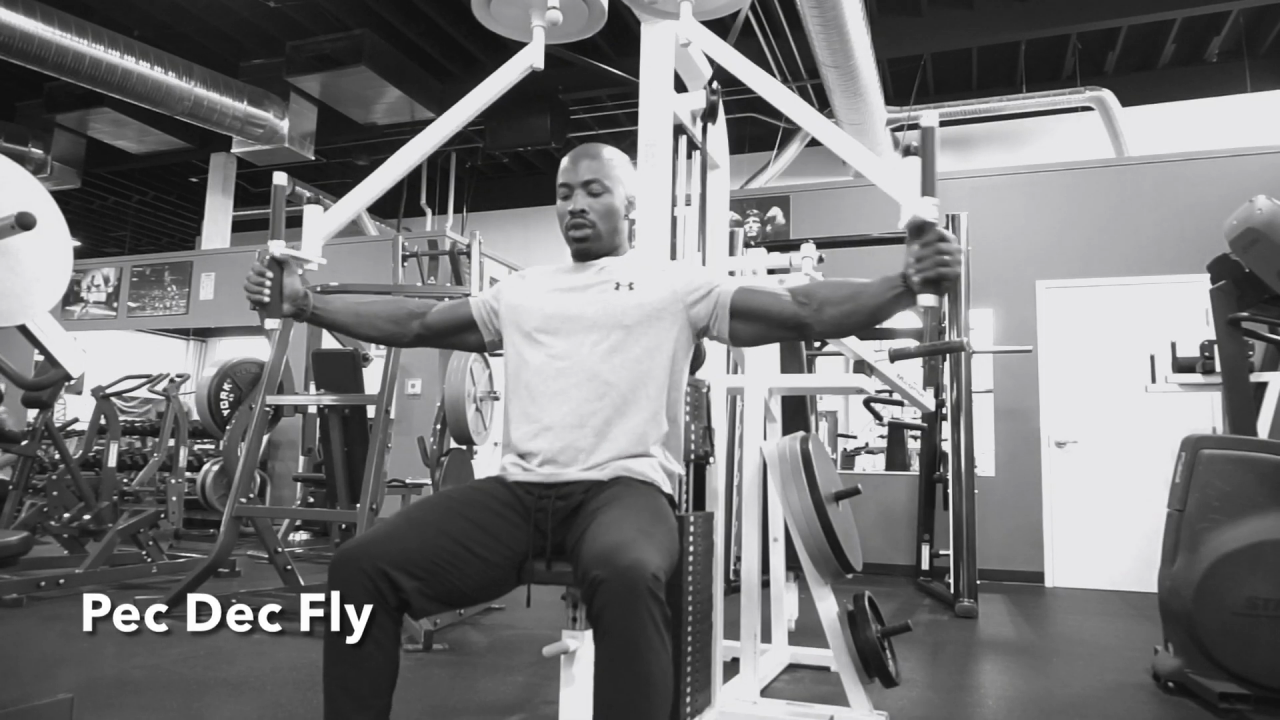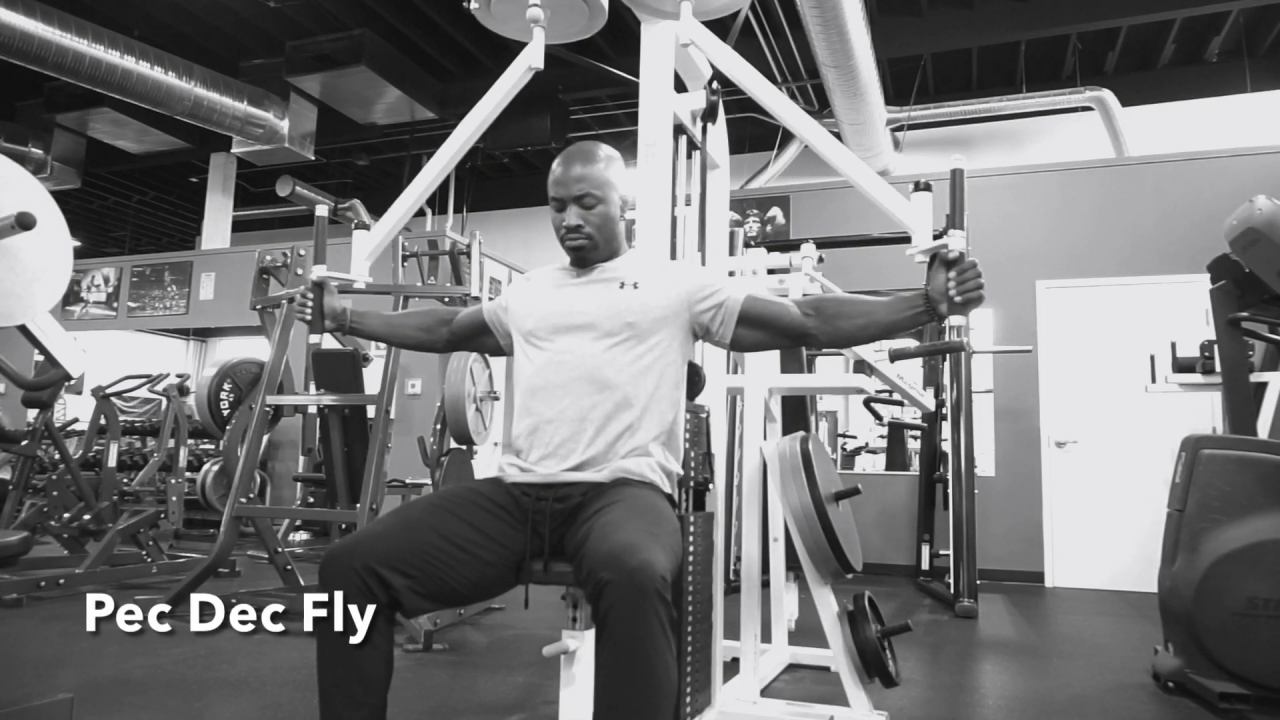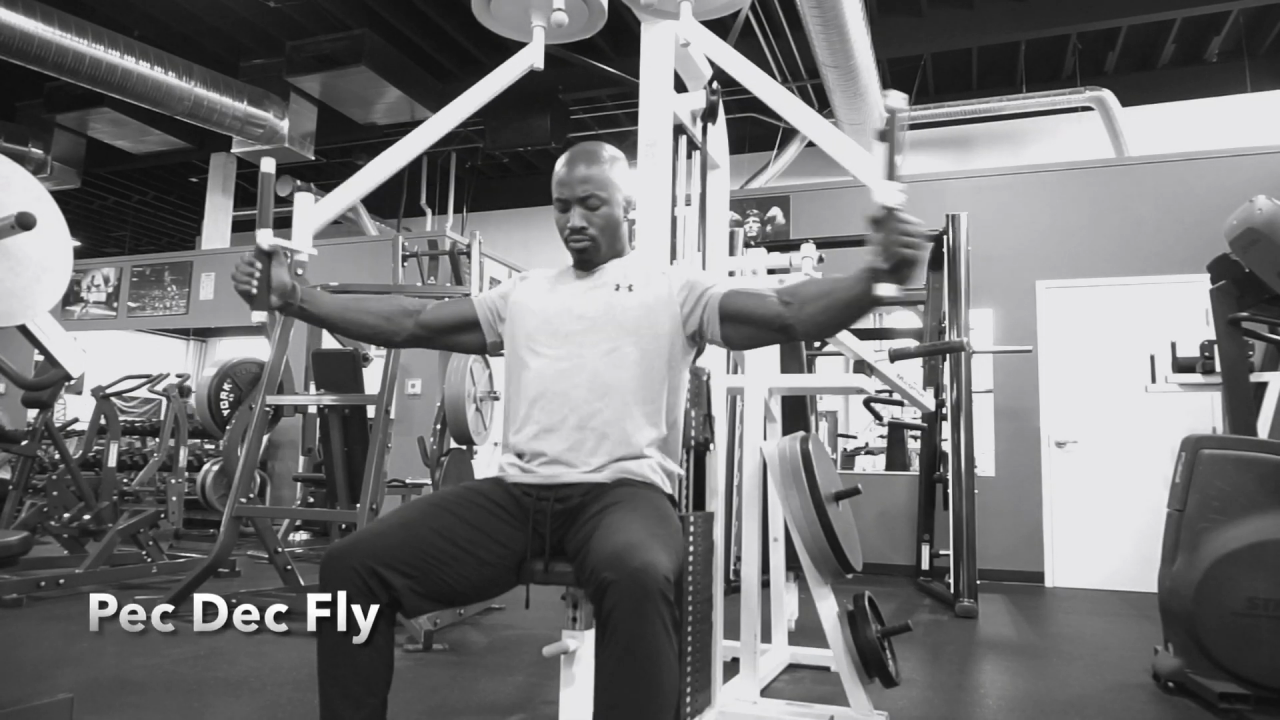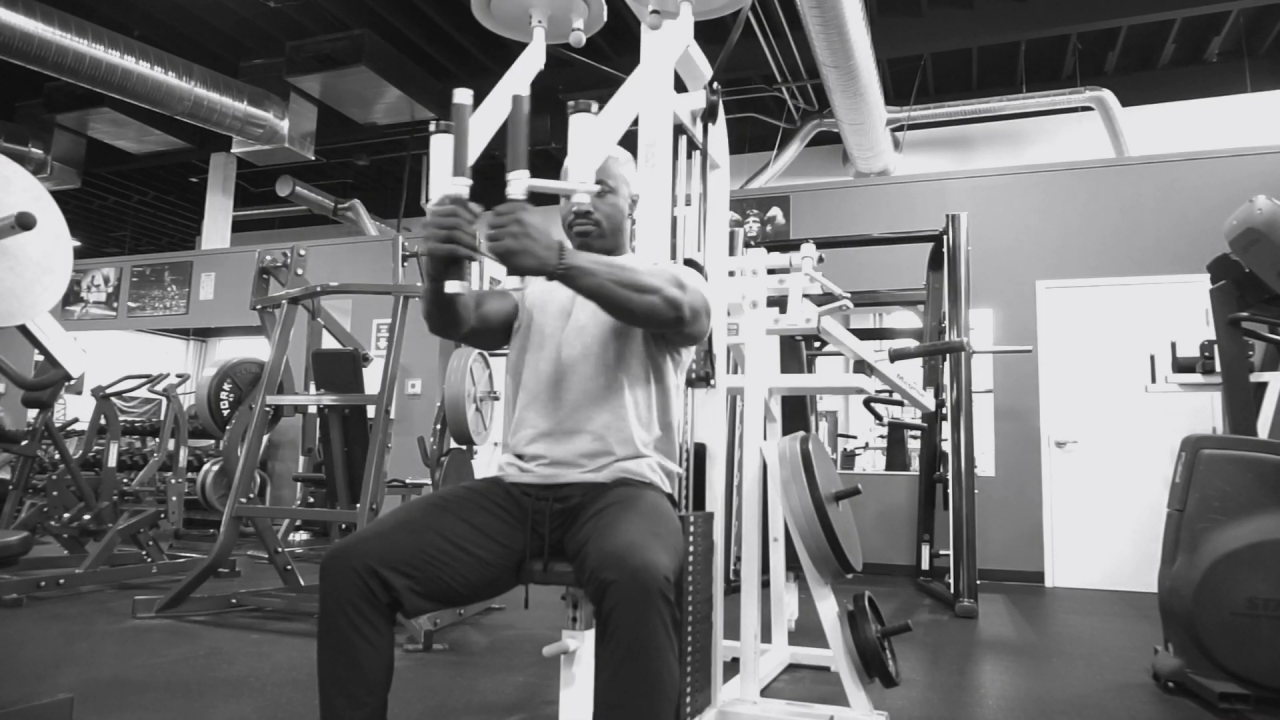
dt=0.7s
person 1, frame 1
left shoulder: (676, 284)
right shoulder: (521, 289)
left elbow: (804, 311)
right elbow: (416, 322)
left wrist: (905, 283)
right wrist: (304, 303)
left hip: (624, 484)
right hip: (519, 488)
left knee: (626, 574)
right knee: (362, 564)
person 1, frame 2
left shoulder: (677, 284)
right shoulder: (527, 291)
left elbow: (808, 321)
right elbow: (445, 329)
left wrist: (928, 302)
right wrist: (343, 317)
left hip: (622, 486)
right hip: (517, 489)
left knee: (634, 574)
right knee: (353, 564)
person 1, frame 3
left shoulder: (674, 287)
right shoulder: (524, 293)
left elbow: (791, 313)
right elbow: (411, 321)
left wrist: (878, 271)
right wrist: (293, 298)
left hip: (625, 488)
right hip: (517, 489)
left knee: (637, 579)
right knee: (353, 564)
person 1, frame 4
left shoulder: (665, 280)
right shoulder: (532, 292)
left elbow: (674, 309)
right elbow: (455, 318)
left wrist: (559, 259)
right wrist: (440, 266)
left hip: (622, 487)
right hip: (517, 490)
left knee: (638, 577)
right knee: (352, 566)
